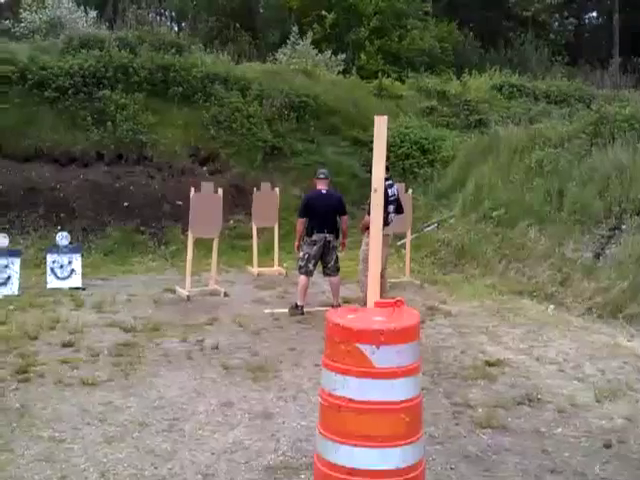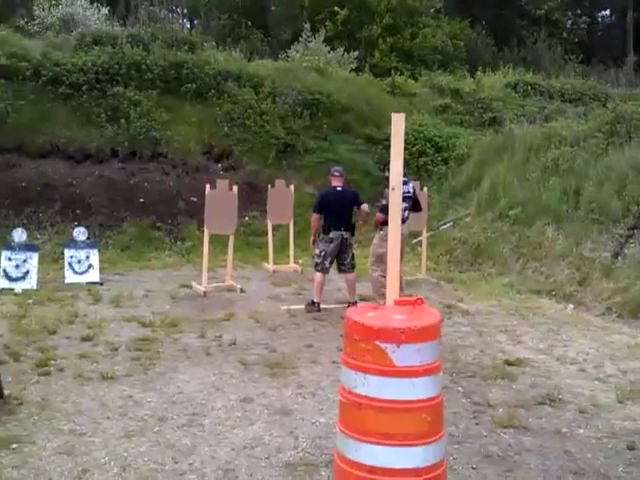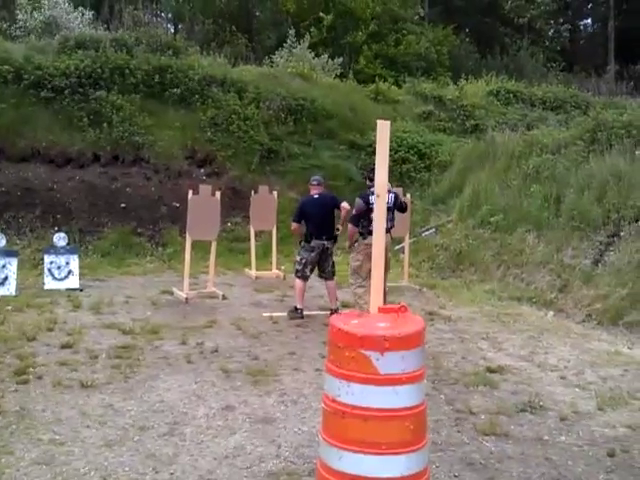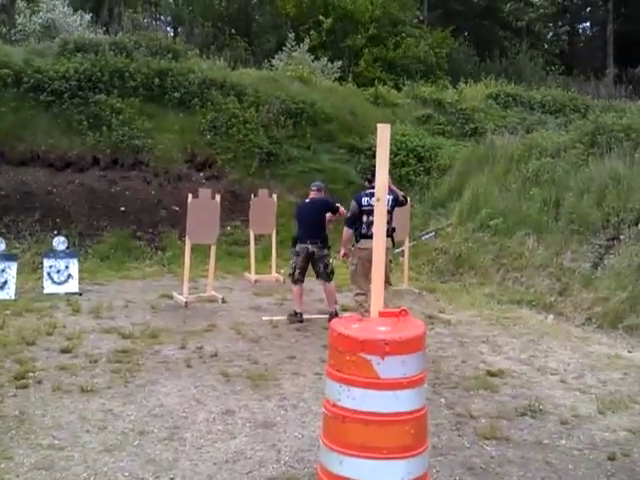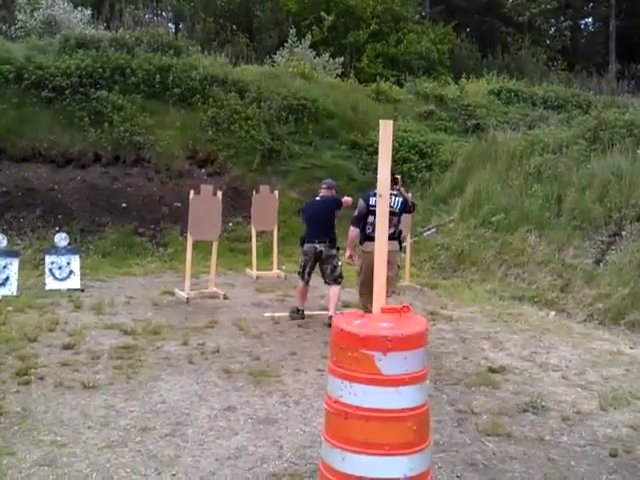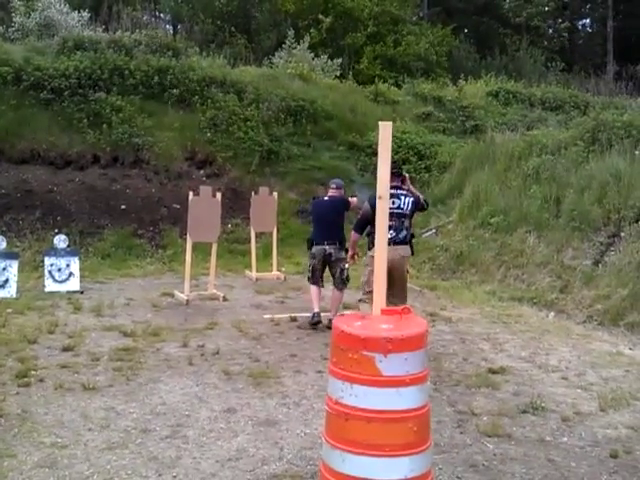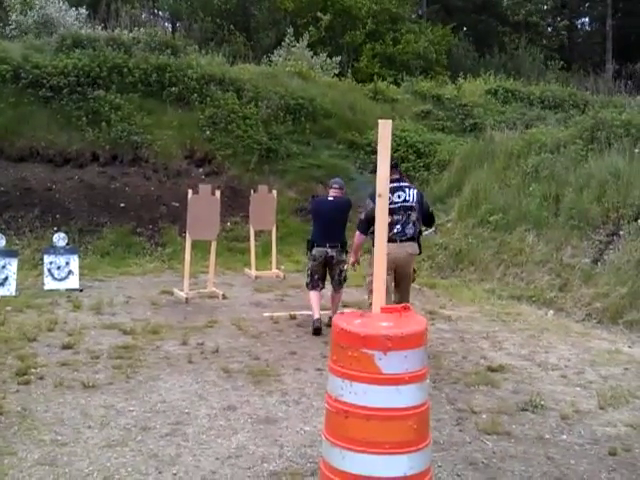
dt=0.3s
person 1, frame 1
left shoulder: (308, 197)
right shoulder: (337, 197)
left elbow: (301, 221)
right elbow: (344, 220)
left wrist: (297, 240)
right wrist: (344, 238)
left hip: (313, 238)
right hip: (331, 238)
left knee: (305, 272)
right knee: (333, 273)
left ankle: (299, 306)
right ankle: (336, 305)
person 1, frame 2
left shoulder: (324, 194)
right shoulder: (351, 193)
left elbow: (315, 217)
right elbow: (365, 209)
left wrist: (313, 235)
right wrist: (361, 221)
left hip: (329, 235)
right hip: (346, 234)
left knee: (320, 269)
right knee: (349, 269)
left ankle: (315, 303)
right ankle: (352, 302)
person 1, frame 3
left shoulder: (304, 203)
right shoulder: (330, 198)
left elbow: (294, 227)
right elbow: (346, 208)
left wrist: (302, 236)
right wrist: (341, 224)
left hip: (311, 243)
right hip: (328, 242)
left knee: (300, 276)
right knee: (329, 277)
left ankle: (298, 309)
right ankle: (334, 309)
person 1, frame 4
left shoulder: (300, 207)
right shoulder: (323, 202)
right elbow: (342, 213)
left wrist: (328, 217)
right wrist: (337, 208)
left hip: (300, 246)
right hip: (319, 247)
left knee: (297, 280)
right knee: (327, 279)
left ankle: (298, 313)
right ankle: (333, 312)
person 1, frame 5
left shoulder: (307, 205)
right shoulder: (332, 200)
right elbow: (348, 201)
right wrist: (345, 200)
left hip: (309, 246)
right hip: (327, 247)
left knee: (304, 279)
right knee: (335, 282)
left ankle: (299, 310)
right ankle: (332, 315)
person 1, frame 6
left shoulder: (315, 204)
right shoulder: (341, 201)
right elbow: (353, 202)
right wrist: (352, 199)
left hip: (316, 248)
right hip: (336, 248)
left knee: (315, 282)
right knee: (340, 285)
left ankle: (315, 313)
right ankle: (332, 318)
person 1, frame 7
left shoulder: (316, 203)
right shoulder: (345, 203)
left hip: (317, 250)
right hip: (337, 251)
left knee: (314, 286)
right knee: (337, 286)
left ankle: (317, 319)
right ankle: (333, 317)
person 2, frame 1
right shoulder: (393, 187)
left elbow: (371, 216)
right elbow: (399, 210)
left wrist: (363, 226)
right hip: (385, 232)
left knee: (368, 272)
right knee: (381, 271)
person 2, frame 2
right shoulder: (409, 185)
left elbow: (382, 214)
right elbow: (418, 207)
left wrist: (375, 224)
left hip: (388, 232)
right hip: (402, 231)
left knee: (377, 269)
person 2, frame 3
left shoulder: (364, 196)
right shoulder: (392, 195)
left elbow: (353, 222)
right elbow: (404, 208)
left wrist: (350, 240)
left hip: (366, 241)
right hip: (385, 240)
left knee: (358, 280)
person 2, frame 4
left shoulder: (359, 198)
right shoulder: (391, 196)
left elbow: (349, 225)
right elbow: (404, 199)
left wrist: (344, 247)
right wrist: (391, 186)
left hip: (363, 245)
right hip: (384, 245)
left knee: (361, 287)
right knee: (385, 283)
person 2, frame 5
left shoulder: (367, 197)
right shoulder: (400, 199)
left elbow: (355, 225)
right elbow: (411, 207)
left wrist: (349, 248)
right wrist: (400, 189)
left hip: (369, 246)
right hip: (391, 247)
left knee: (365, 288)
right knee: (390, 291)
person 2, frame 6
left shoulder: (374, 200)
right shoulder: (411, 199)
left elbow: (358, 227)
right elbow: (424, 204)
left wrist: (352, 249)
right wrist: (410, 187)
right hip: (401, 252)
left knee: (370, 296)
right knee: (398, 298)
person 2, frame 7
right shoulder: (416, 194)
left elbow: (363, 228)
right elbow: (429, 221)
left wrist: (354, 253)
left hip: (384, 250)
right hip: (409, 249)
right knee: (402, 298)
